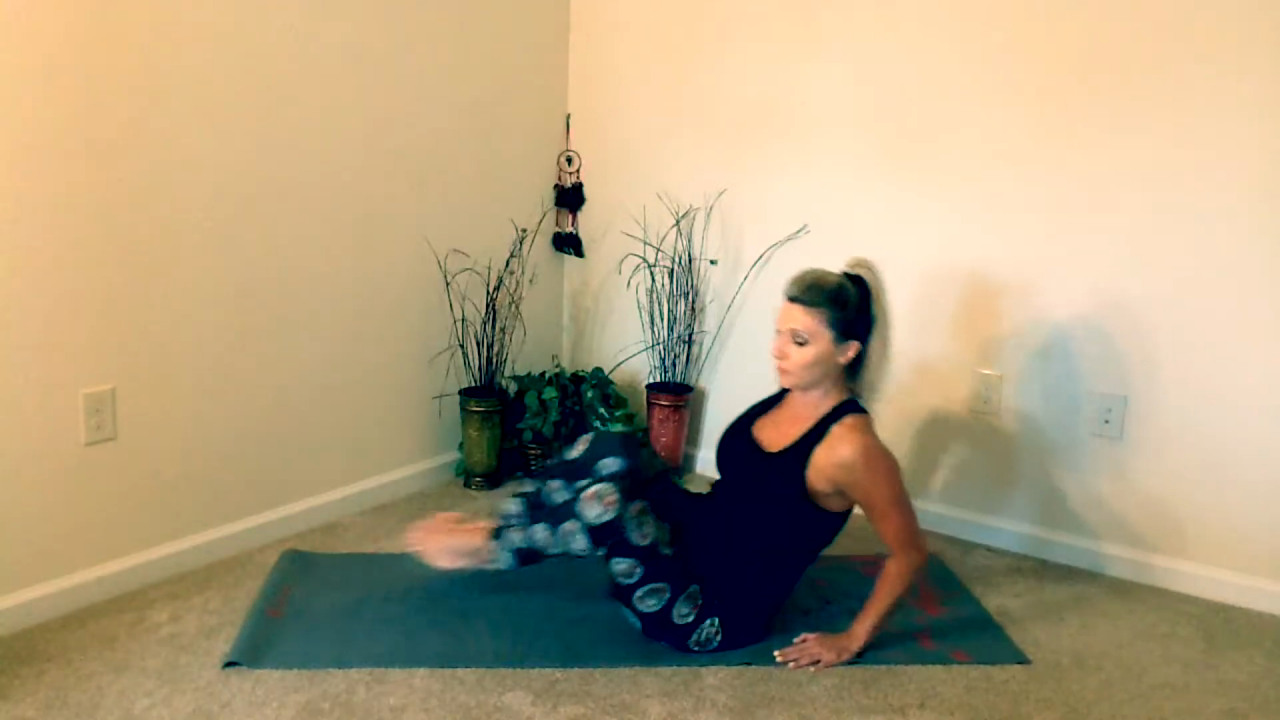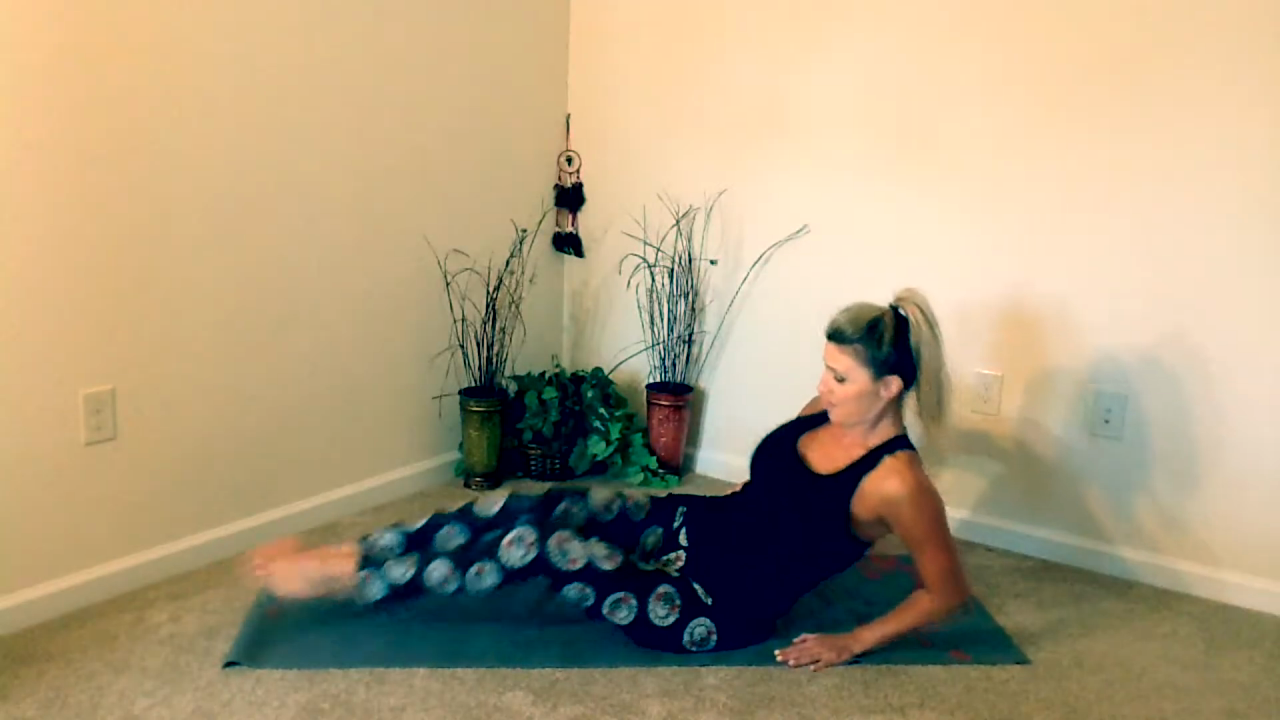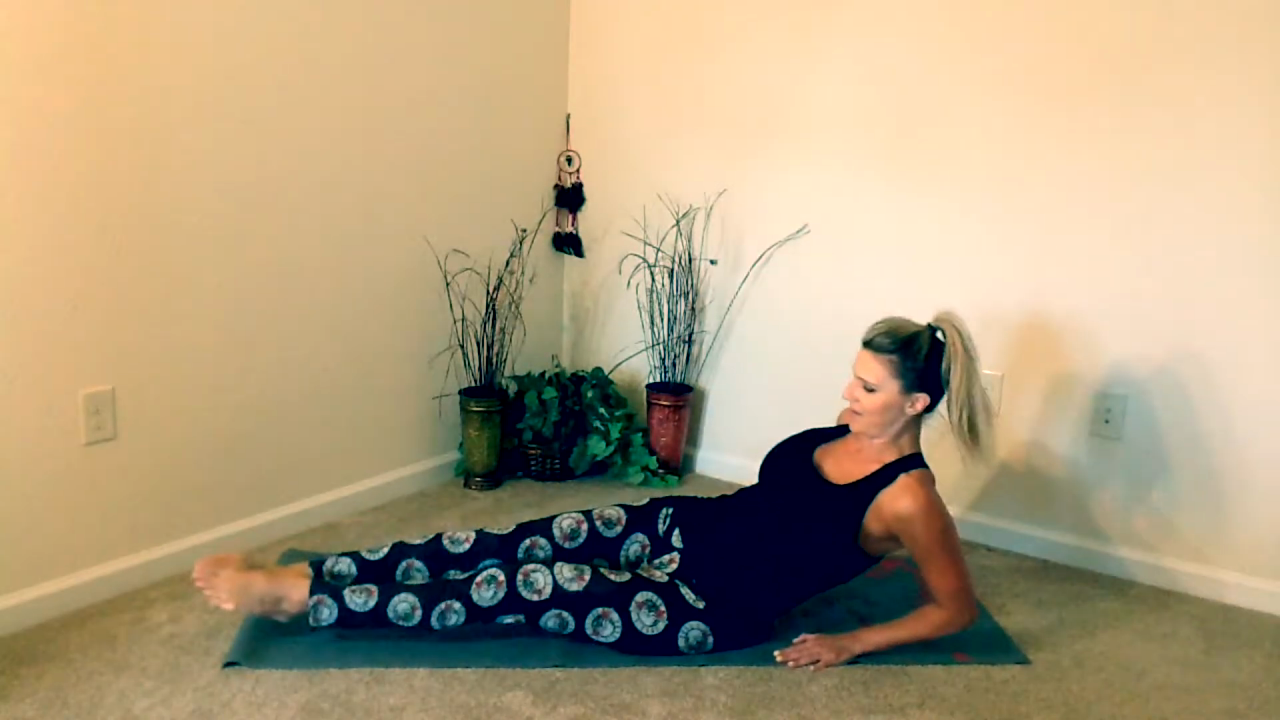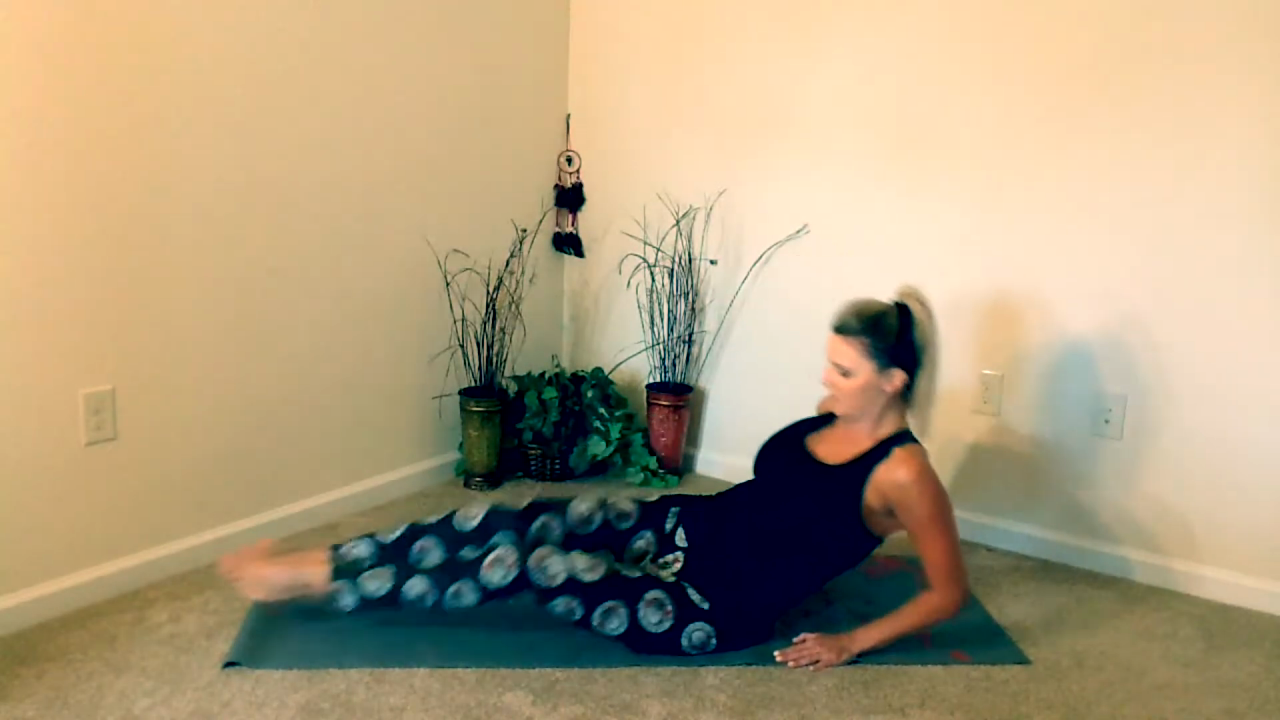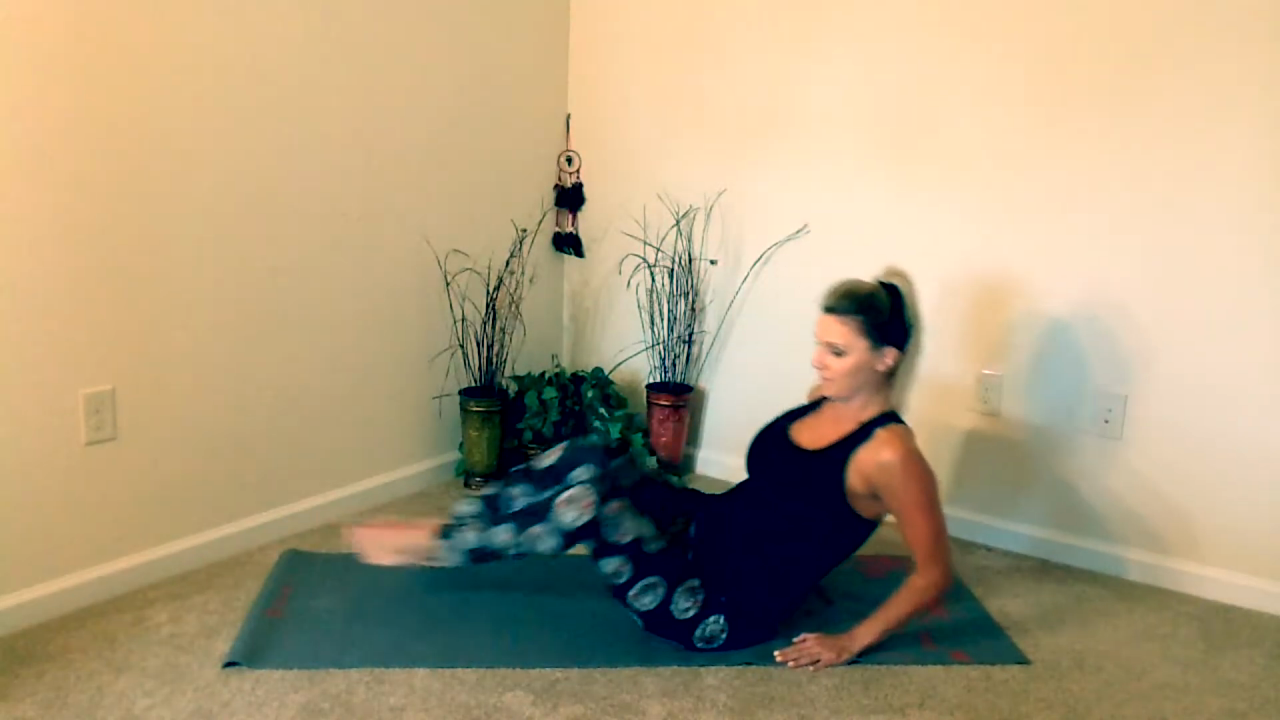
dt=1s
person 1, frame 1
left shoulder: (848, 446)
right shoulder: (799, 389)
left elbow: (908, 554)
left wrist: (851, 640)
left hip: (708, 613)
right hip: (703, 529)
left knee: (611, 488)
right knee: (612, 454)
left ankle: (497, 547)
right ankle: (501, 534)
person 1, frame 2
left shoulder: (897, 484)
right shoulder: (828, 410)
left elbow: (947, 591)
left wrist: (851, 642)
left hip: (715, 610)
right hip: (692, 529)
left knee: (542, 552)
right knee: (536, 512)
left ankle: (347, 576)
right ankle: (349, 561)
person 1, frame 3
left shoulder: (908, 500)
right shoulder: (853, 427)
left elbow: (956, 607)
left wrist: (849, 643)
left hip: (708, 610)
right hip: (682, 529)
left knee: (513, 588)
right knee: (503, 550)
left ankle: (296, 598)
right ankle: (295, 583)
person 1, frame 4
left shoulder: (904, 476)
right shoulder: (839, 411)
left elbow: (949, 589)
left wrist: (849, 642)
left hip: (710, 613)
right hip: (688, 533)
left knee: (521, 560)
right knee: (524, 522)
left ankle: (329, 580)
right ankle: (328, 566)
person 1, frame 5
left shoulder: (889, 454)
right shoulder: (828, 397)
left elbow: (933, 571)
left wrist: (850, 643)
left hip: (717, 614)
right hip: (706, 534)
left knee: (584, 487)
right knee: (584, 460)
left ankle: (443, 544)
right ankle: (450, 534)
